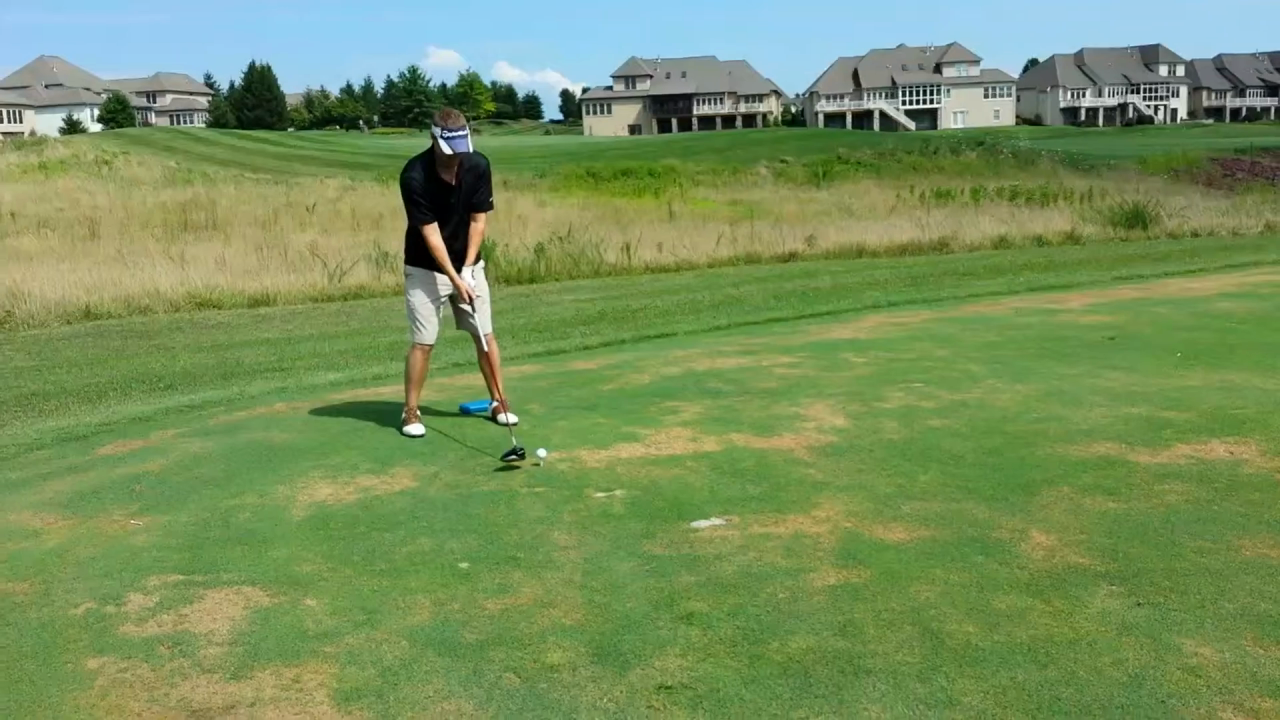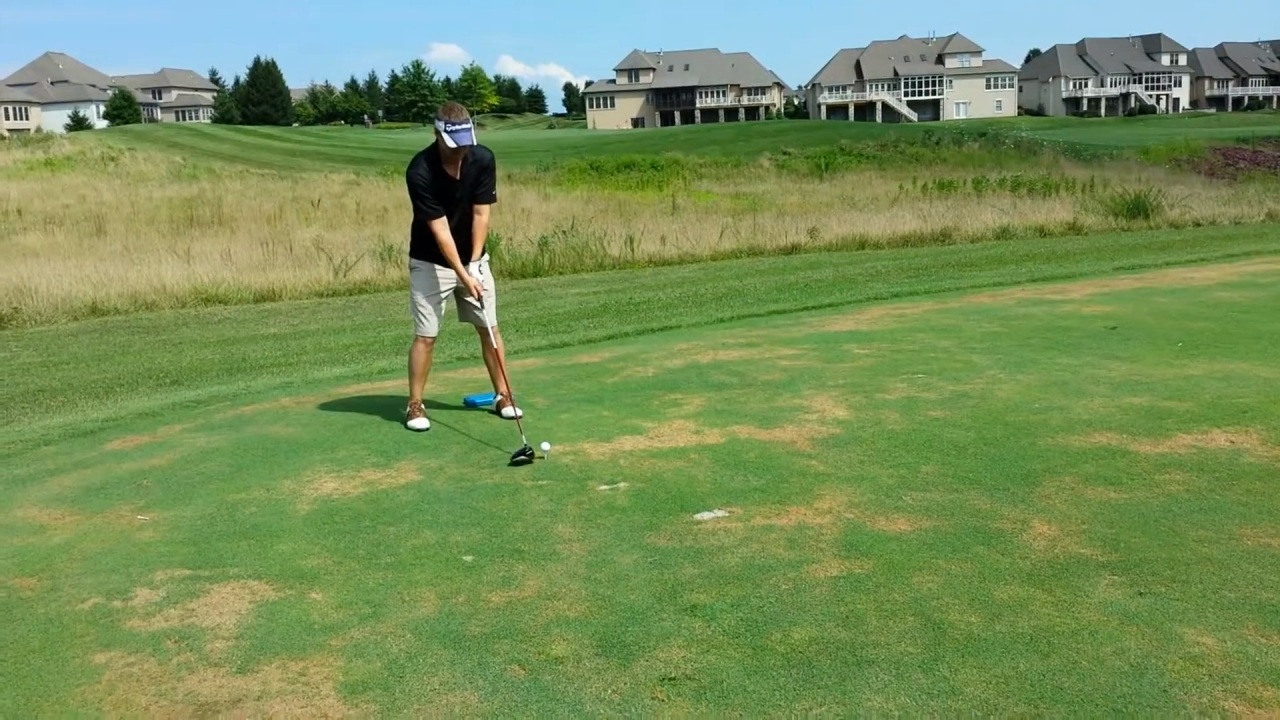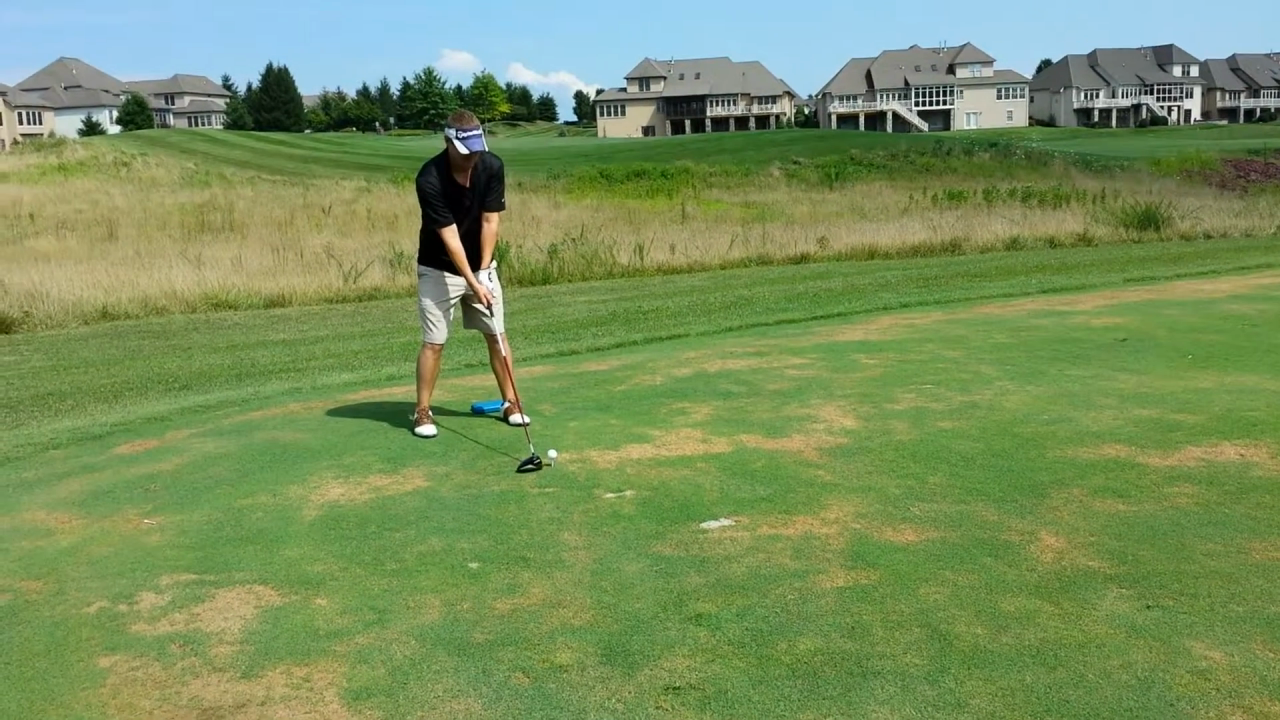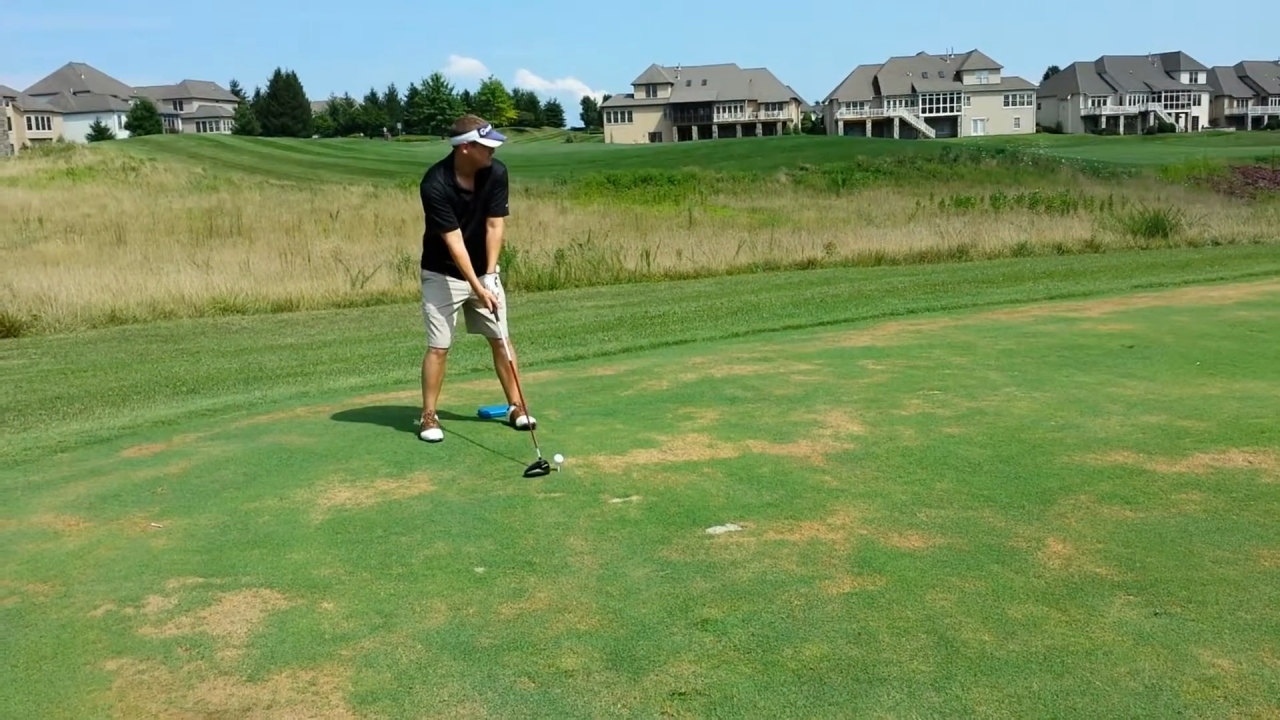
dt=0.5s
person 1, frame 1
left shoulder: (479, 166)
right shoulder: (414, 175)
left elbow: (479, 220)
right elbow: (431, 234)
left wrist: (468, 268)
right wrist: (454, 278)
left hip: (469, 264)
right hip: (426, 269)
left knee: (486, 334)
right knee: (423, 342)
left ankle: (499, 402)
right ankle: (411, 410)
person 1, frame 2
left shoulder: (483, 159)
right shoulder: (420, 171)
left elbow: (481, 213)
right elbow: (439, 228)
left wrist: (475, 263)
right wrist: (462, 275)
left hip: (473, 258)
right hip: (430, 262)
left knee: (489, 327)
right knee: (426, 335)
left ankle: (502, 396)
right ankle: (415, 405)
person 1, frame 3
left shoulder: (493, 166)
right shoulder: (429, 179)
left elbow: (490, 221)
right elbow: (450, 236)
left wrist: (485, 269)
right wrist: (472, 283)
left hip: (481, 265)
right hip: (439, 269)
left knee: (497, 334)
right knee: (434, 342)
left ankle: (510, 403)
right ankle: (422, 411)
person 1, frame 4
left shoulder: (496, 172)
right shoulder: (435, 184)
left elbow: (494, 225)
right elbow: (453, 241)
left wrist: (490, 274)
right wrist: (476, 287)
left hip: (484, 271)
right hip: (442, 273)
left knee: (500, 339)
right knee: (439, 346)
left ankle: (516, 406)
right ankle: (429, 415)
